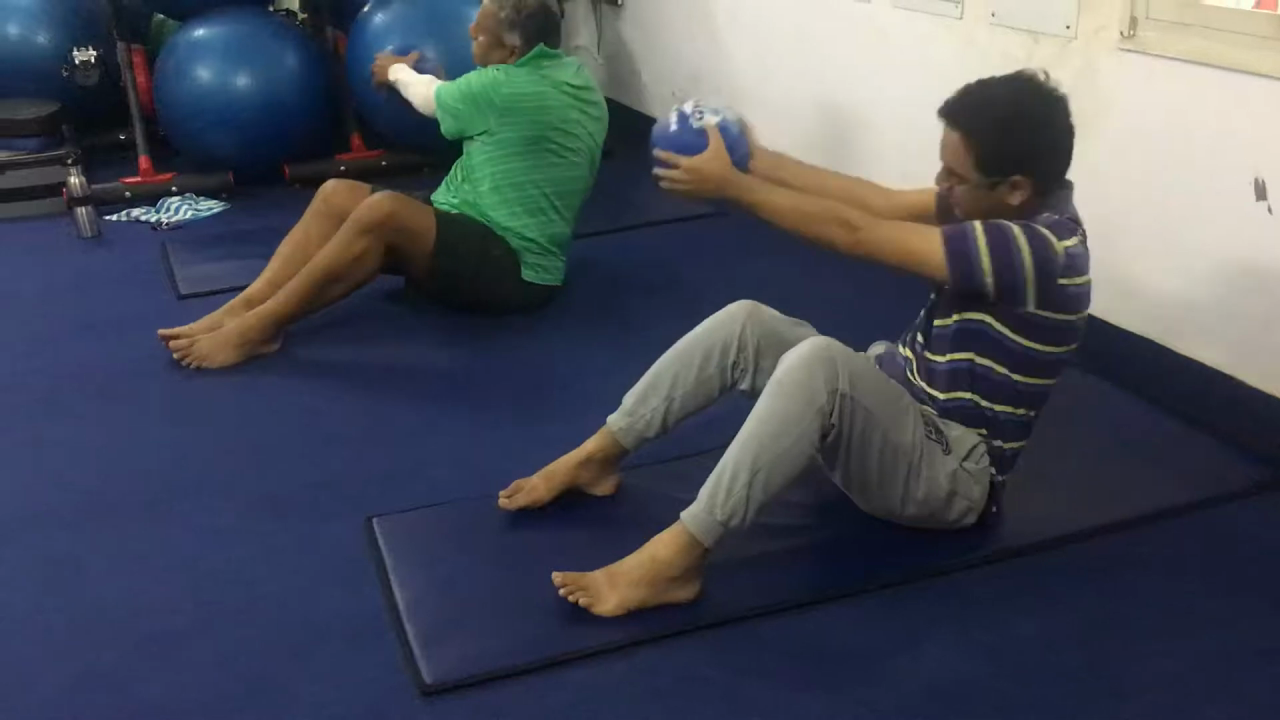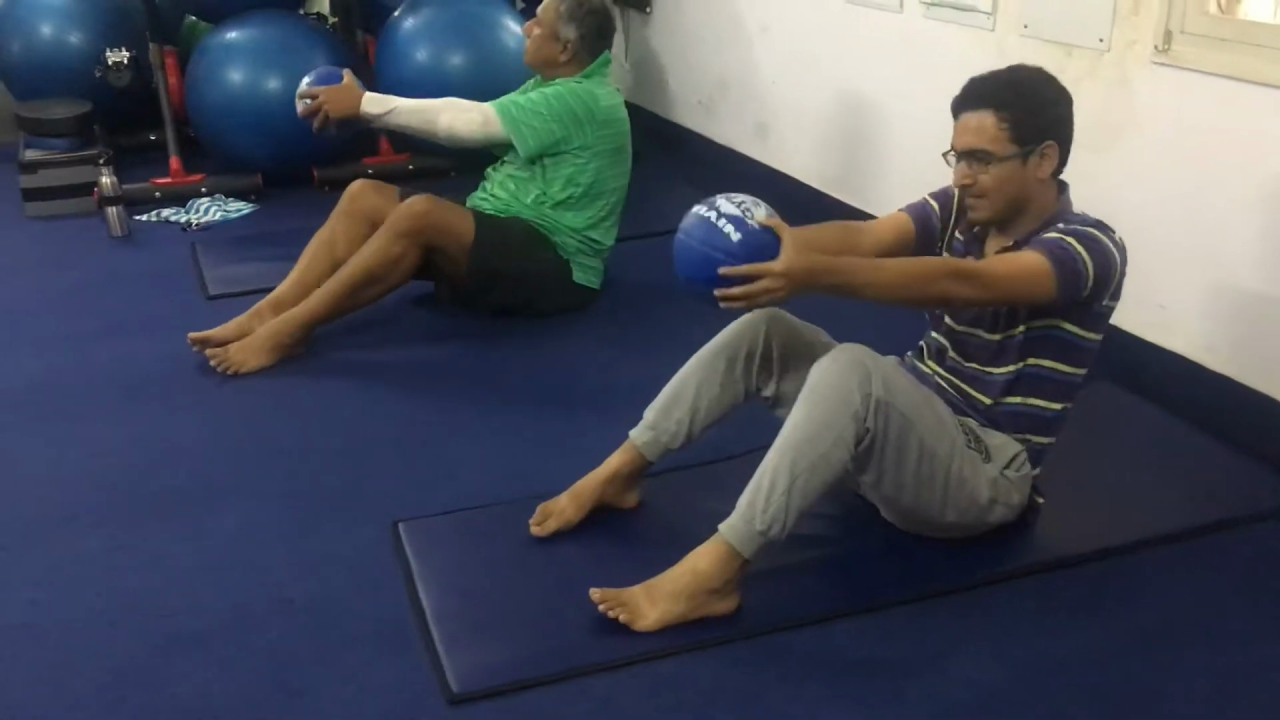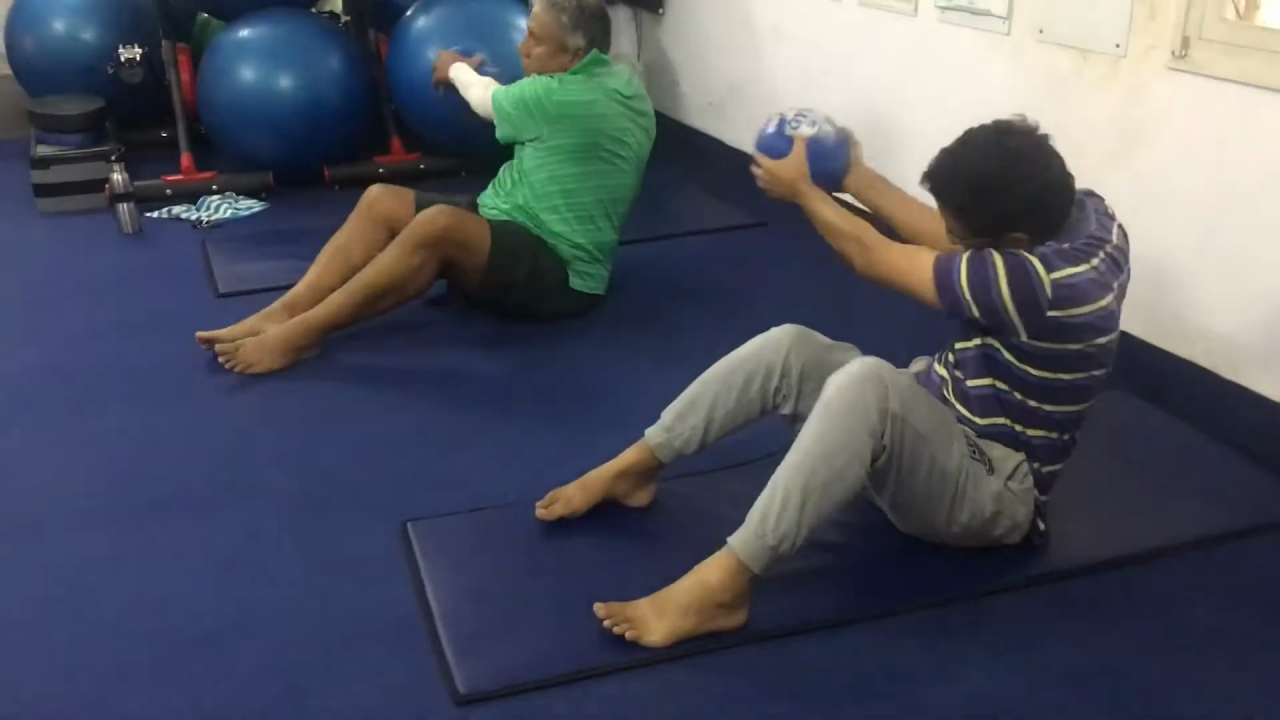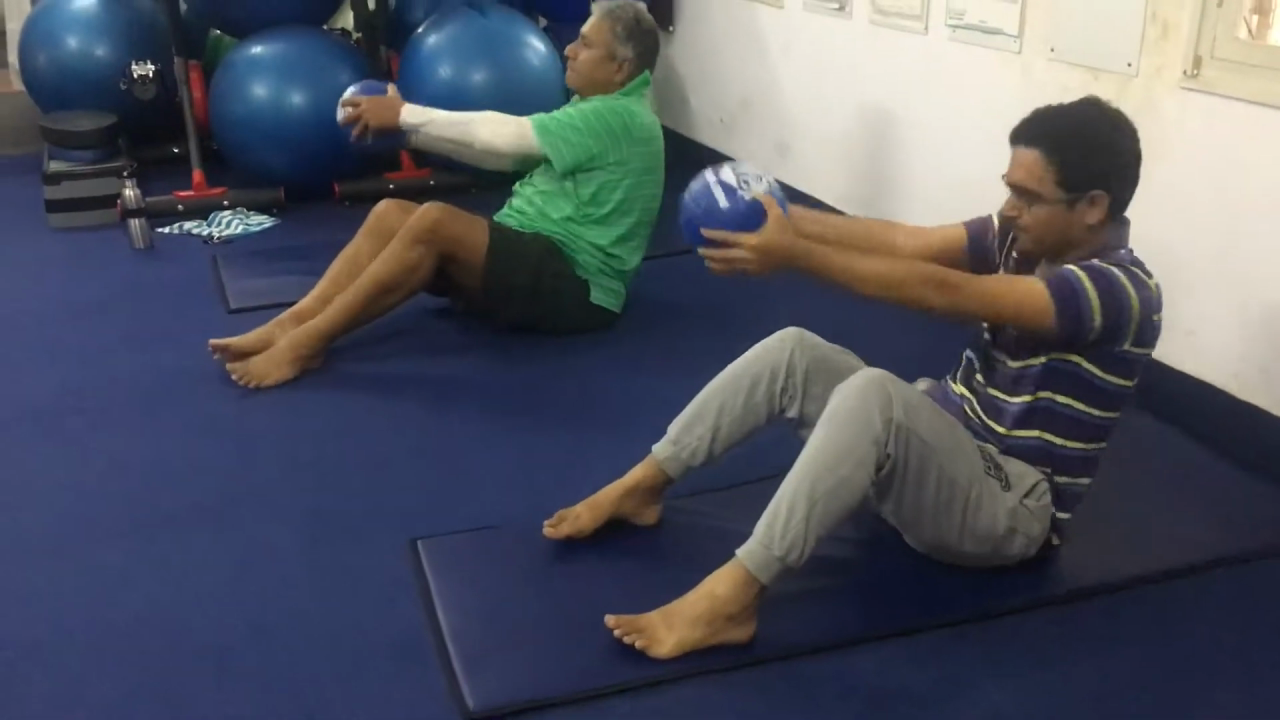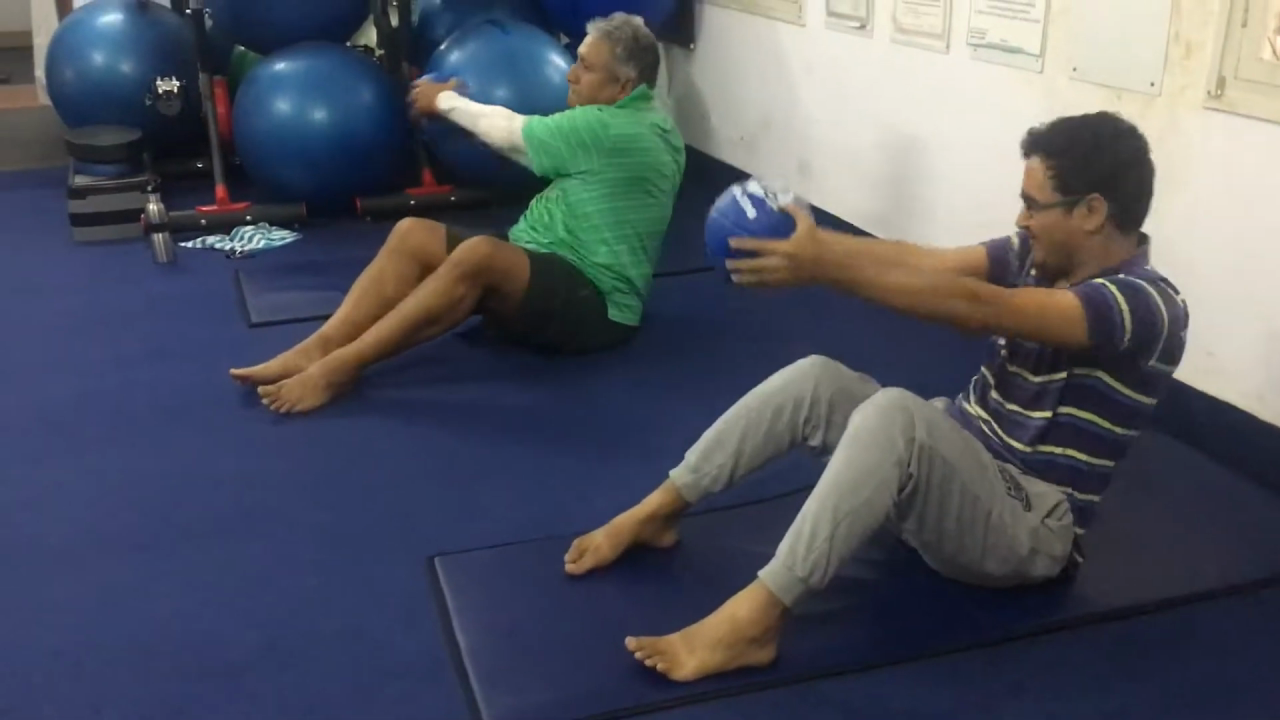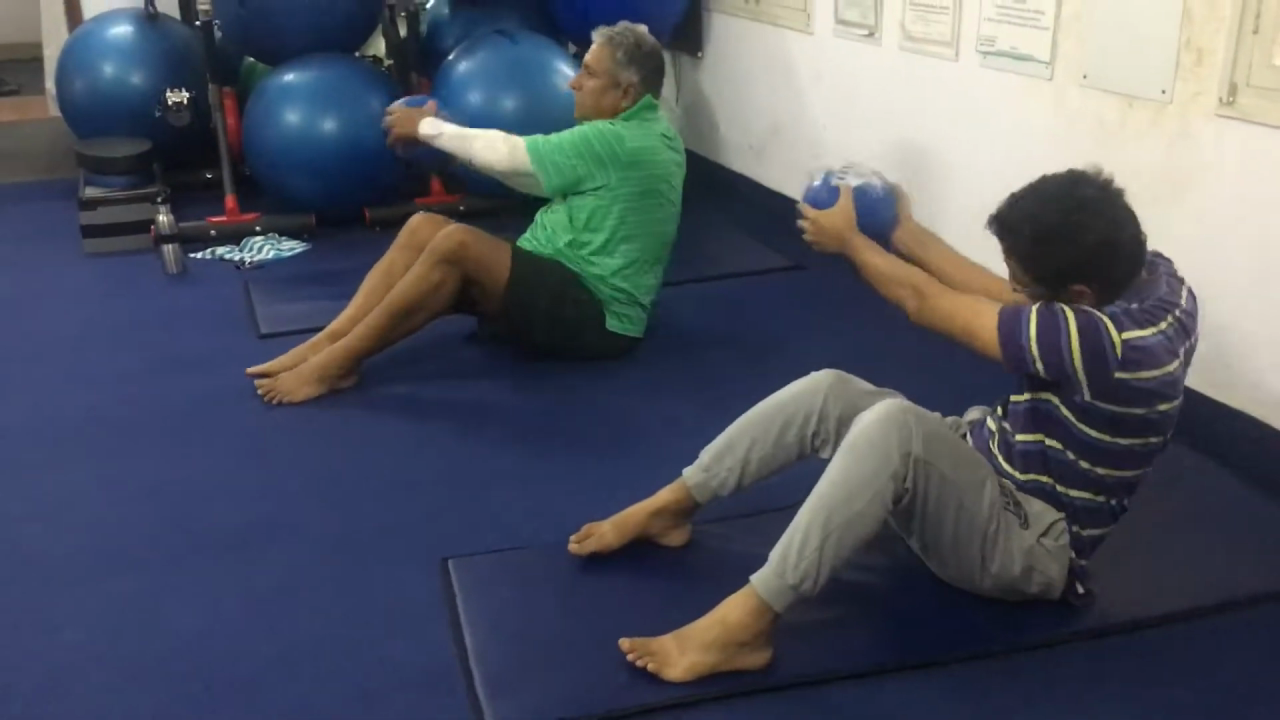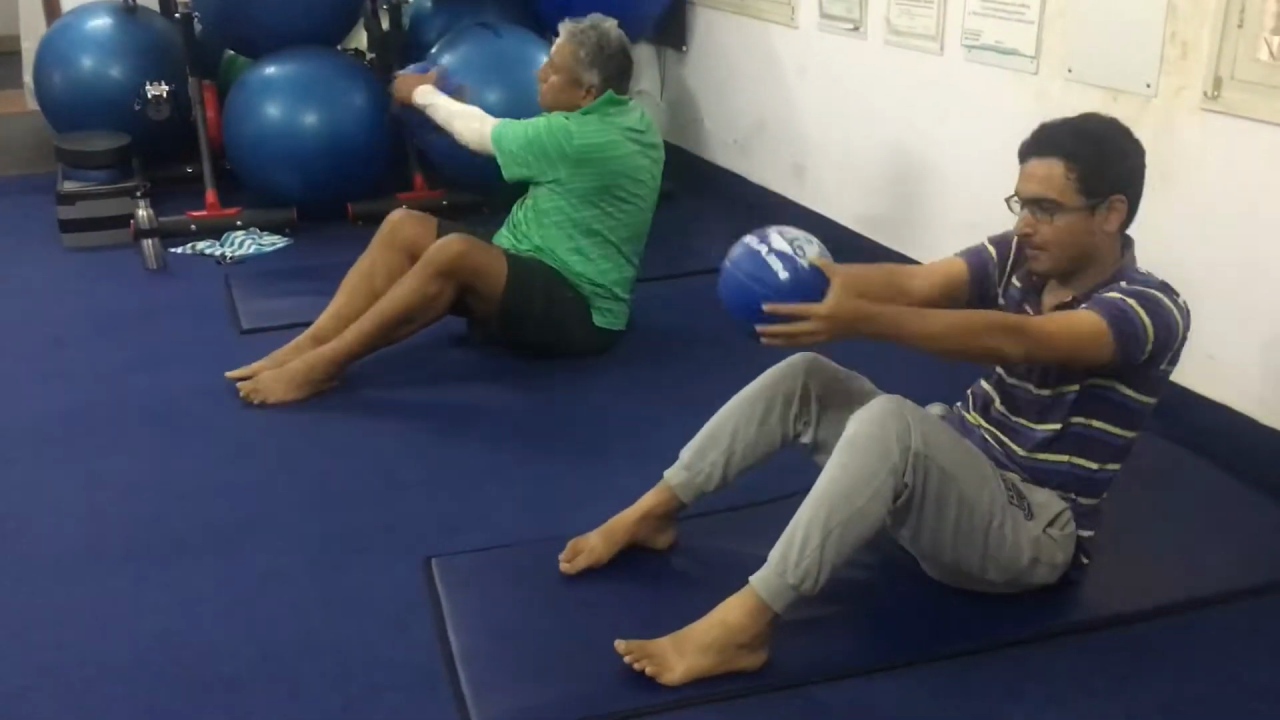
dt=0.5s
person 1, frame 1
left shoulder: (1035, 251)
right shoulder: (1005, 206)
left elbow: (853, 233)
right elbow: (880, 202)
left wrist: (728, 183)
right wrist: (756, 162)
left hip: (947, 470)
right hip: (893, 404)
left knee: (818, 362)
right knee: (745, 324)
left ankle: (677, 559)
right ankle: (595, 458)
person 1, frame 2
left shoulder: (1092, 251)
right shoulder: (960, 209)
left elbow: (959, 283)
right elbow: (865, 238)
left wrist: (812, 273)
left hip: (981, 474)
right hip: (909, 418)
left knee: (850, 371)
right knee: (764, 330)
left ankle: (715, 571)
right ankle: (617, 474)
person 1, frame 3
left shoulder: (1028, 281)
right shoulder: (1087, 214)
left elbow: (872, 257)
right elbow: (959, 251)
left wrist: (801, 188)
right wrist: (858, 179)
left hip: (992, 489)
left knee: (864, 381)
right knee: (788, 348)
left ankle: (722, 585)
right ankle: (631, 469)
person 1, frame 4
left shoulder: (1121, 291)
right shoulder: (1025, 235)
left elbow: (941, 291)
right elbow: (904, 243)
left wrist: (796, 254)
right wrist: (782, 219)
left hip: (1006, 509)
right hip: (946, 439)
left knee: (872, 394)
right knee: (792, 350)
left ankle: (731, 598)
right ankle: (639, 487)
person 1, frame 5
left shoulder: (1145, 306)
right shoulder: (1043, 253)
left elbow: (971, 305)
right elbow: (924, 263)
left wrist: (825, 268)
right wrist: (811, 243)
left hip: (1026, 525)
right hip: (963, 458)
left knee: (892, 413)
right knee: (814, 379)
left ankle: (754, 619)
right ankle: (654, 514)
person 1, frame 6
left shoulder: (1095, 340)
right shoulder: (1151, 275)
left elbow: (929, 303)
right elbow: (1013, 304)
left wrist: (848, 238)
right wrist: (903, 231)
left hip: (1031, 545)
left knee: (892, 423)
right knee: (828, 391)
left ankle: (744, 625)
right ankle: (666, 509)
person 1, frame 7
left shoulder: (1153, 313)
right shoulder: (1017, 257)
left elbow: (1009, 340)
right elbow: (914, 284)
left wrist: (858, 319)
left hip: (1027, 531)
right hip: (953, 468)
left knee: (888, 423)
right knee: (804, 375)
left ankle: (743, 625)
right ankle: (650, 514)
person 2, frame 1
left shoulder: (503, 88)
right shoulder: (575, 76)
left elbow: (432, 99)
left wrist: (394, 70)
left hip: (512, 268)
right hip: (486, 236)
left knee: (384, 210)
right knee: (337, 195)
left ankle: (258, 329)
right ankle: (240, 309)
person 2, frame 2
left shoulder: (580, 102)
right shoulder: (561, 85)
left elbow: (469, 122)
right elbow: (479, 122)
left wrist: (366, 103)
right wrist: (367, 107)
left hip: (553, 269)
right hip: (508, 235)
left knee: (420, 214)
right knee: (364, 196)
left ankle: (286, 332)
right ankle: (271, 311)
person 2, frame 3
left shoulder: (556, 97)
right shoulder: (625, 86)
left elbow: (489, 101)
left wrist: (456, 70)
left hip: (557, 272)
right hip: (524, 237)
left knee: (439, 224)
right knee: (382, 202)
left ankle: (301, 334)
right ankle: (284, 313)
person 2, frame 4
left shoulder: (618, 118)
right shoulder: (599, 108)
left elbow: (508, 135)
right elbow: (509, 154)
left wrist: (405, 114)
right wrist: (410, 132)
left hip: (572, 287)
right hip: (535, 253)
left knee: (434, 221)
right knee: (389, 215)
left ankle: (307, 344)
right ankle: (292, 324)
person 2, frame 5
left shoulder: (602, 129)
right shoulder: (653, 122)
left elbow: (508, 131)
right elbow: (532, 144)
left wrist: (443, 99)
left hip: (591, 304)
left knee: (478, 255)
right knee: (412, 235)
left ankle: (341, 367)
right ankle: (318, 349)
person 2, frame 6
left shoulder: (614, 143)
right shoulder: (645, 131)
left elbow: (511, 155)
right elbow: (547, 181)
left wrist: (425, 127)
right wrist: (451, 143)
left hip: (593, 317)
right hip: (564, 281)
left knee: (458, 243)
right knee: (423, 228)
left ankle: (338, 363)
right ankle: (325, 344)
person 2, frame 7
left shoulder: (574, 138)
right shoulder: (632, 118)
left elbow: (482, 135)
left wrist: (421, 93)
left hip: (577, 312)
left knee: (454, 252)
right knee: (404, 227)
left ankle: (322, 367)
right ankle: (309, 345)
